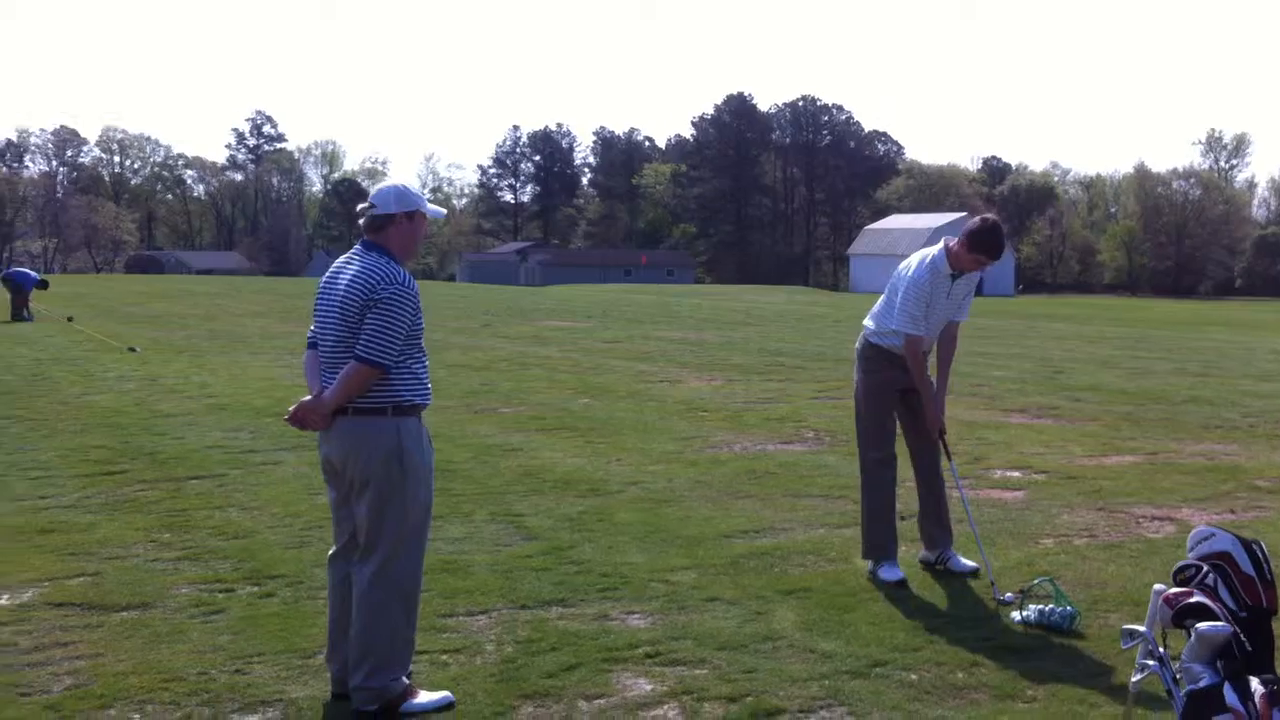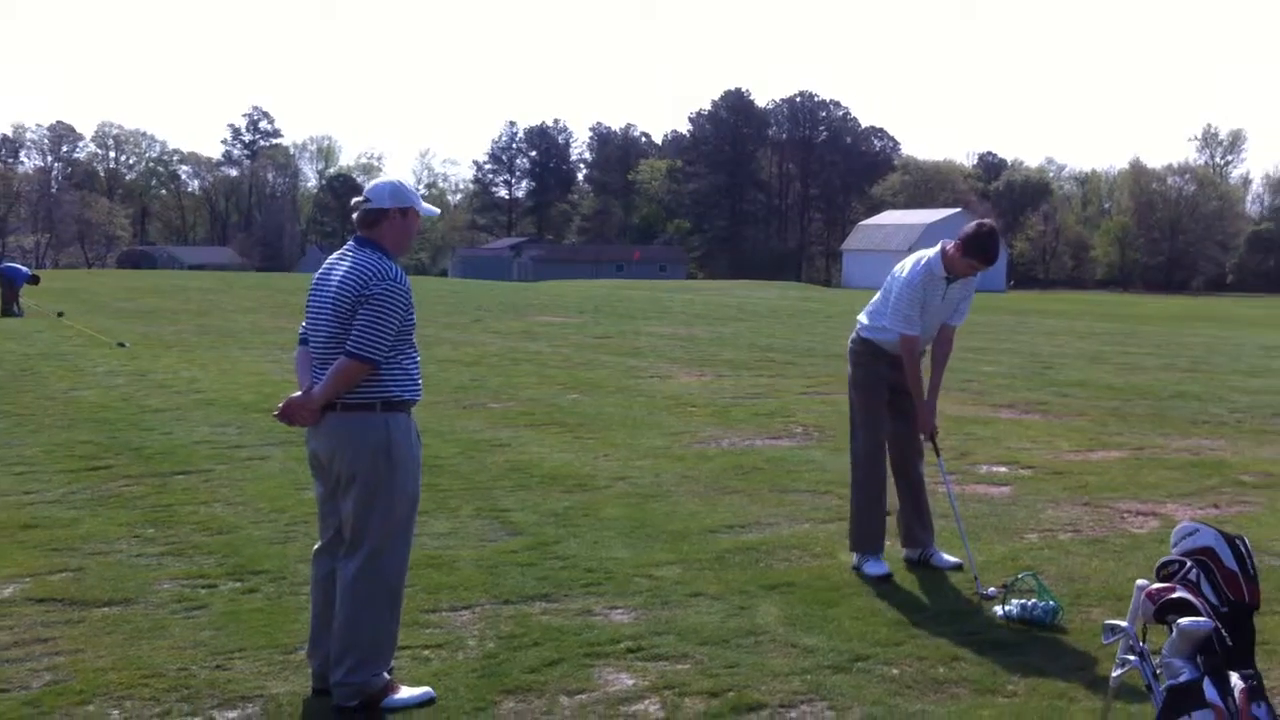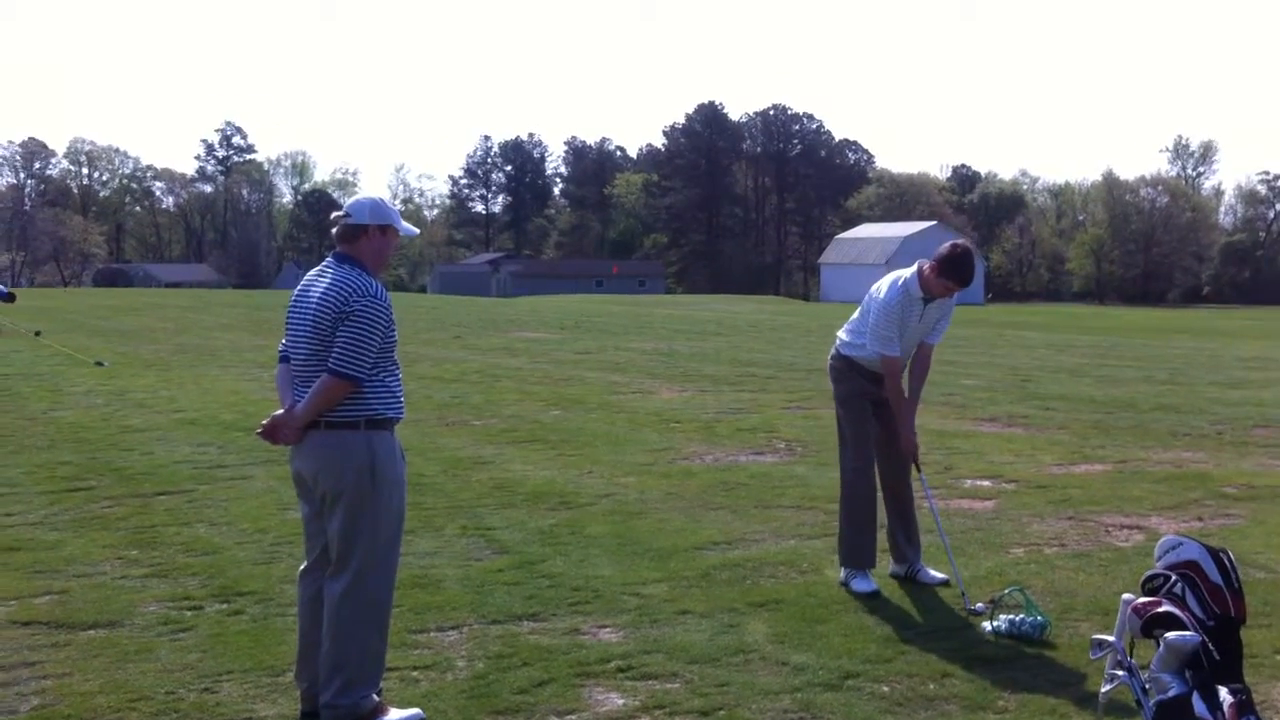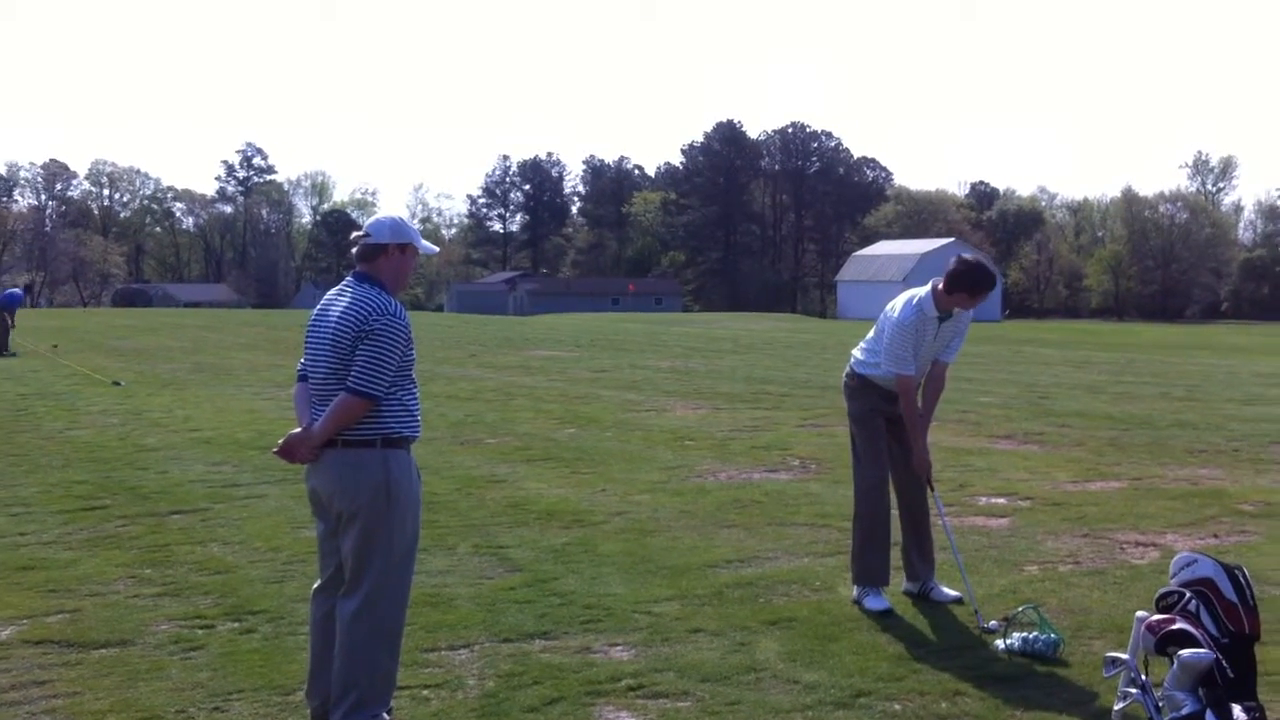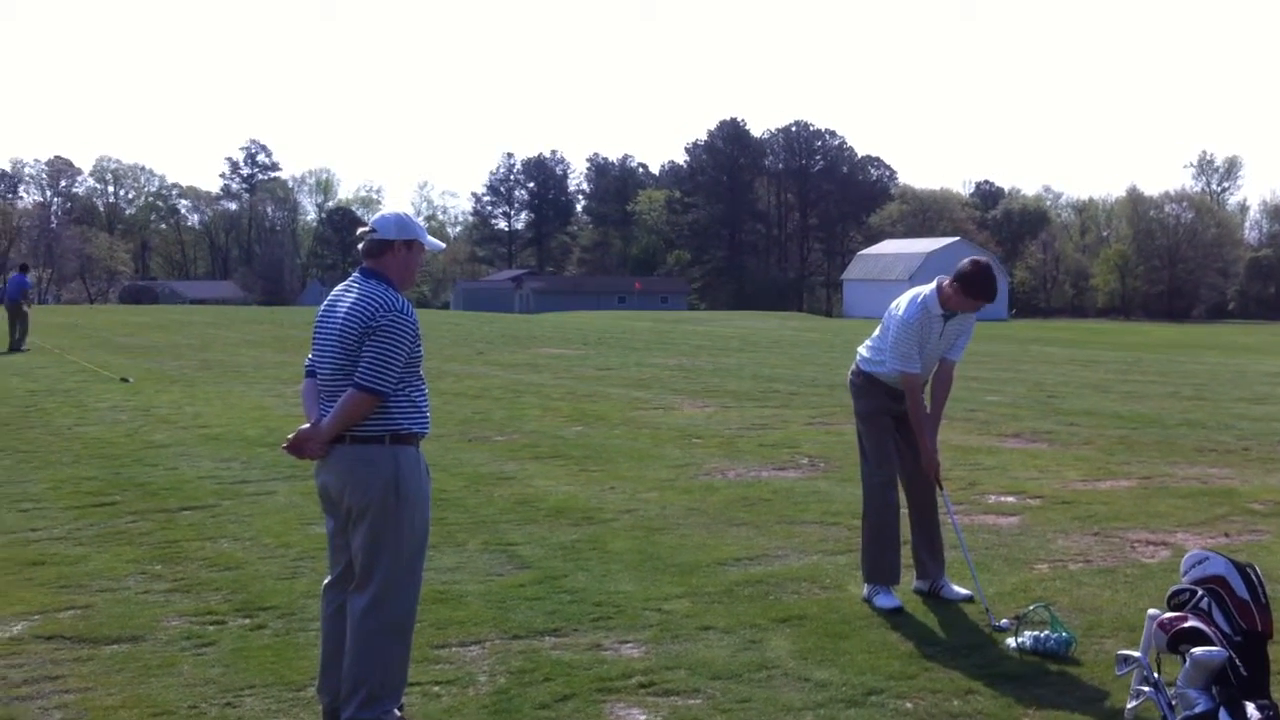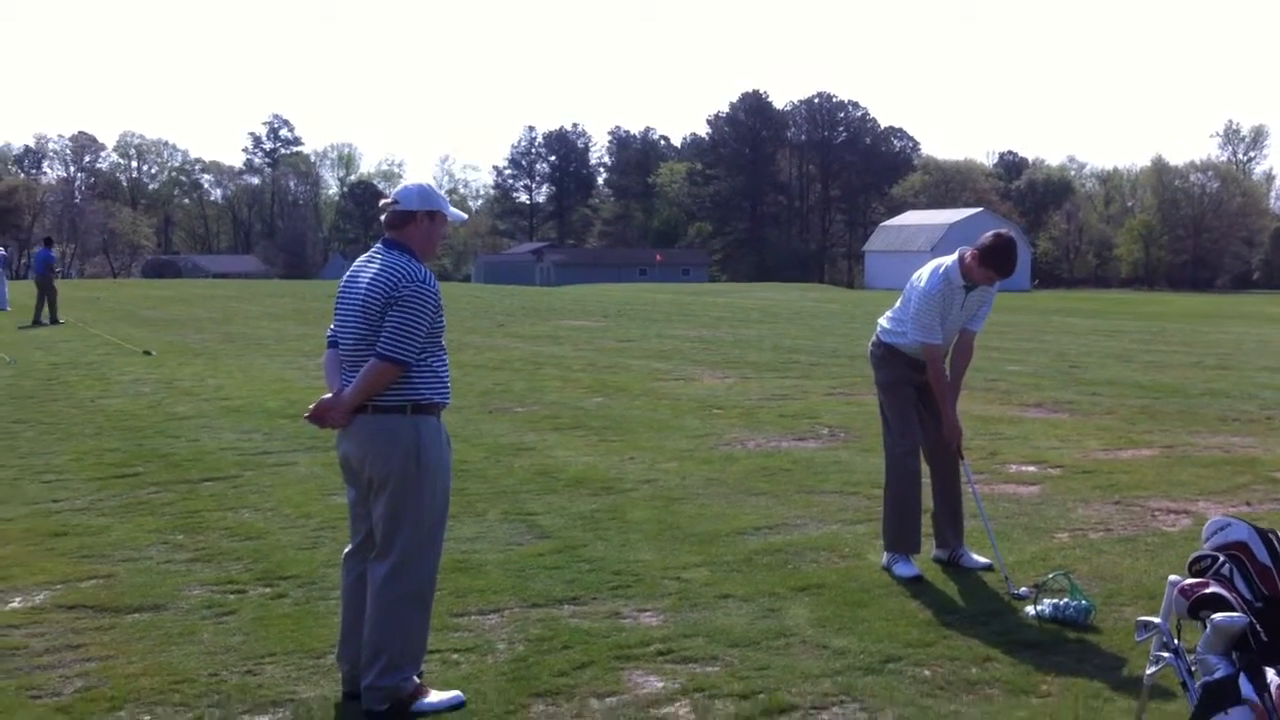
dt=0.4s
person 1, frame 1
left shoulder: (337, 271)
right shoulder: (395, 281)
left elbow: (315, 347)
right elbow: (369, 364)
left wrist: (318, 402)
right wrist: (322, 408)
left hip: (342, 433)
right hip: (387, 434)
left knee: (350, 554)
right knee: (389, 561)
left ankle: (348, 673)
right ankle: (379, 687)
person 1, frame 2
left shoulder: (331, 266)
right shoulder: (387, 277)
left elbow: (308, 343)
right elbow: (360, 360)
left wrist: (308, 397)
right wrist: (313, 402)
left hip: (331, 427)
right hip: (376, 428)
left knee: (335, 549)
right knee: (374, 556)
left ankle: (328, 668)
right ankle: (360, 682)
person 1, frame 3
left shoulder: (308, 285)
right shoulder: (368, 294)
left elbow: (287, 361)
right elbow: (343, 378)
left wrist: (290, 415)
right wrist: (295, 421)
left hip: (313, 447)
right hip: (360, 447)
left knee: (320, 569)
right knee: (360, 577)
person 1, frame 4
left shoulder: (328, 303)
right shoulder: (387, 313)
left elbow: (306, 379)
right elbow: (361, 396)
left wrist: (308, 435)
right wrist: (312, 440)
left hip: (329, 465)
right hip: (375, 465)
left knee: (334, 587)
right knee: (373, 595)
person 1, frame 5
left shoulder: (335, 299)
right shoulder: (394, 309)
left elbow: (314, 375)
right elbow: (368, 391)
left wrist: (316, 428)
right wrist: (320, 435)
left hip: (338, 462)
right hip: (385, 462)
left knee: (344, 584)
right knee: (384, 592)
person 1, frame 6
left shoulder: (358, 270)
right shoulder: (416, 280)
left elbow: (336, 345)
right elbow: (390, 362)
left wrist: (338, 400)
right wrist: (343, 406)
left hip: (360, 432)
right hip: (406, 432)
left knee: (365, 553)
right knee: (404, 562)
left ankle: (358, 672)
person 2, frame 1
left shoulder: (969, 275)
right shoulder: (918, 273)
left elbow: (948, 335)
right elbow: (912, 347)
left wrist: (940, 396)
right wrist: (929, 406)
left hip: (912, 359)
right hip: (880, 357)
left knee: (928, 453)
right knee: (879, 457)
left ankle: (938, 547)
right ankle: (881, 557)
person 2, frame 2
left shoulder: (967, 280)
right shoulder: (913, 275)
left elbow: (944, 339)
right elbow: (909, 348)
left wrist: (932, 399)
right wrist: (921, 408)
left hip: (903, 358)
right hip: (871, 353)
left knee: (909, 453)
right knee: (870, 450)
left ankle: (918, 544)
right ankle: (866, 550)
person 2, frame 3
left shoulder: (945, 298)
right shoulder: (890, 296)
left elbow: (922, 357)
right elbow: (892, 370)
left wrist: (910, 420)
right wrist: (904, 428)
left hip: (886, 374)
right hip: (852, 369)
left knee: (898, 467)
right knee: (859, 466)
left ankle: (906, 559)
right ankle: (854, 566)
person 2, frame 4
left shoulder: (961, 316)
right shoulder: (905, 315)
left elbow: (935, 377)
right elbow: (906, 389)
left wrist: (921, 439)
right wrist: (918, 447)
left hip: (901, 392)
right hip: (867, 389)
left knee: (914, 485)
right knee: (873, 485)
left ankle: (919, 578)
right ankle: (867, 584)
person 2, frame 5
left shoulder: (965, 315)
right shoulder: (910, 313)
left elbow: (943, 375)
right elbow: (911, 388)
left wrist: (932, 437)
right wrist: (925, 446)
left hip: (907, 390)
right hip: (873, 387)
left knee: (922, 482)
right knee: (882, 482)
left ankle: (930, 576)
right ankle: (877, 582)
person 2, frame 6
left shoulder: (987, 286)
right shoulder: (932, 284)
left elbow: (964, 345)
right elbow: (934, 359)
left wrist: (951, 406)
right wrist: (948, 416)
left hip: (929, 360)
right hip: (894, 357)
left knee: (945, 451)
right knee: (905, 451)
left ankle: (949, 545)
right ankle: (897, 551)
